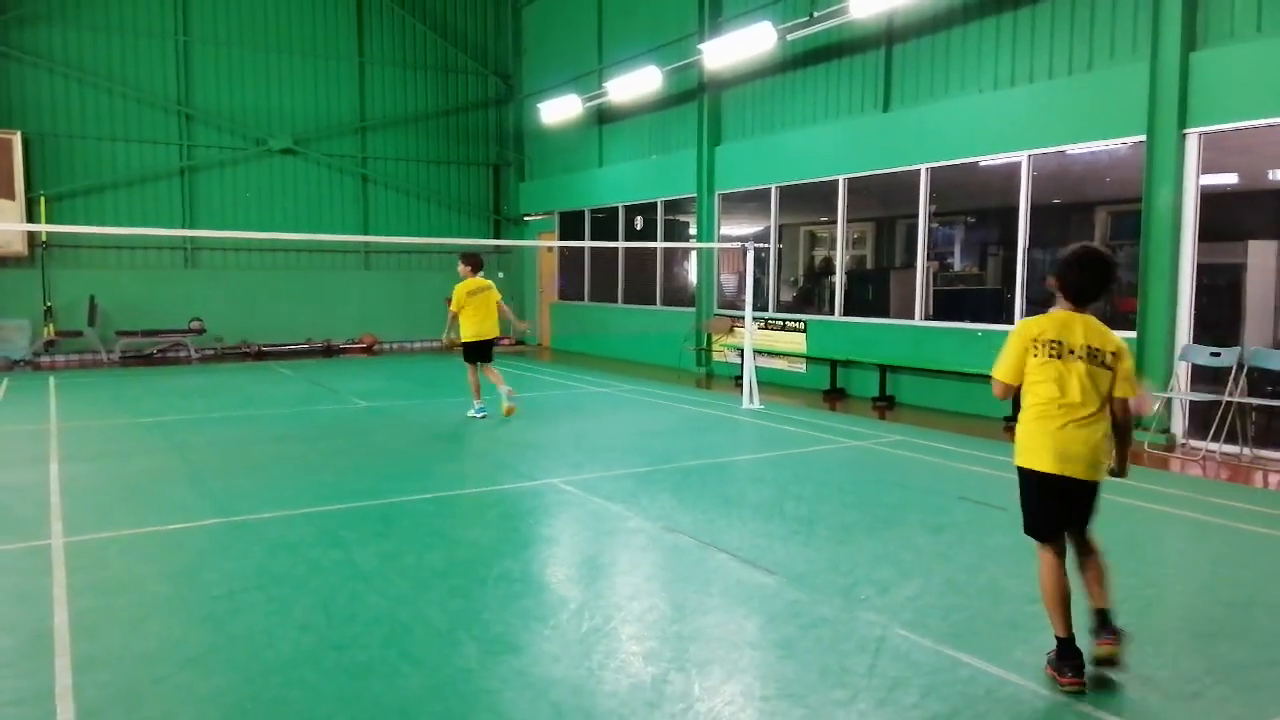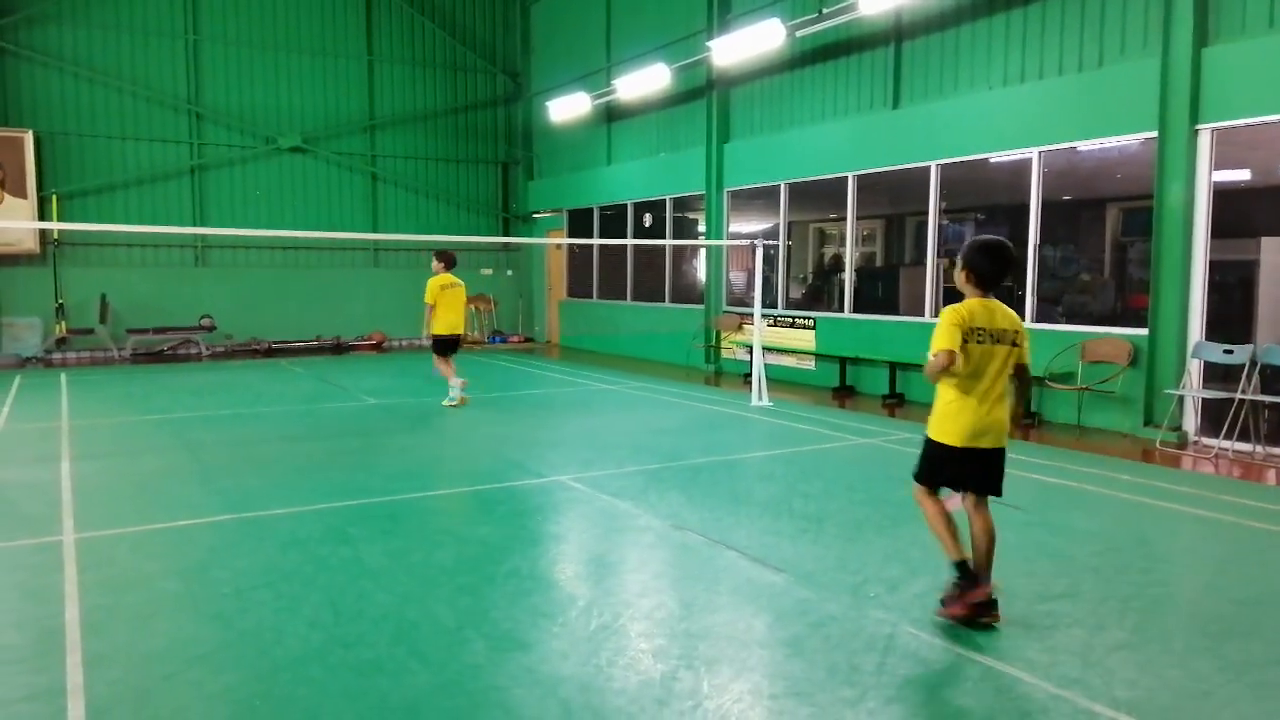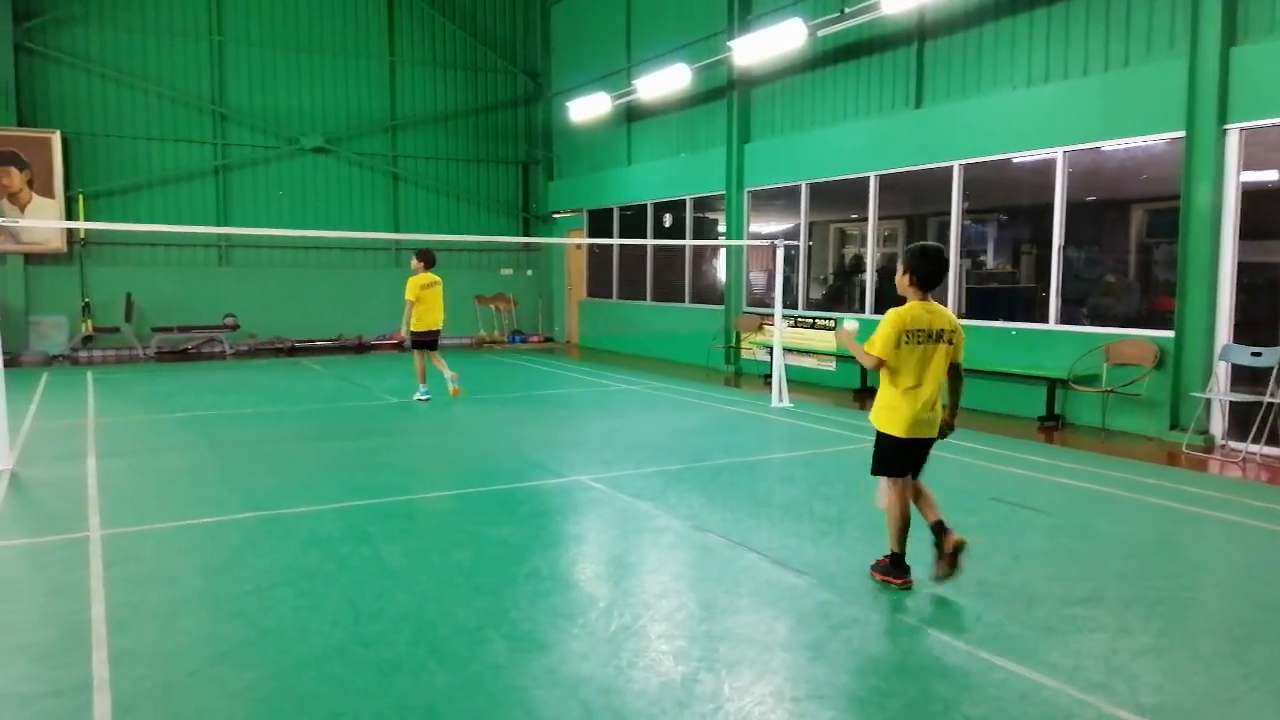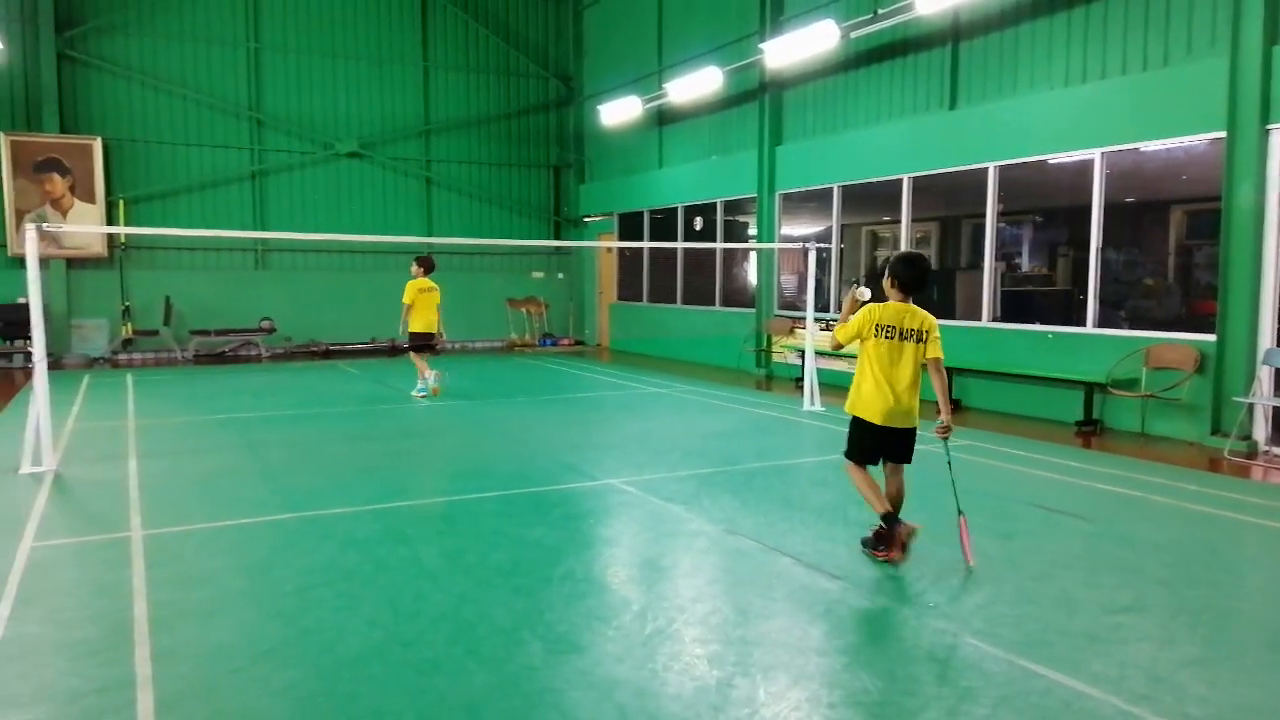
dt=0.5s
person 1, frame 1
left shoulder: (1030, 331)
right shoulder: (1114, 344)
left elbow: (1001, 391)
right elbow: (1122, 412)
left wrist: (1025, 376)
right wrist: (1122, 456)
left hip: (1040, 453)
right hip: (1087, 458)
left knee: (1049, 549)
right knee: (1080, 540)
left ankle: (1067, 656)
right ankle: (1104, 627)
person 1, frame 2
left shoulder: (955, 315)
right shoulder: (1012, 321)
left elbow: (944, 362)
right elbow: (1023, 379)
left wrist: (930, 370)
right wrist: (1007, 415)
left hip: (952, 428)
right hip: (993, 432)
left knee: (925, 494)
right knee: (977, 504)
left ankle: (967, 575)
right ankle: (980, 594)
person 1, frame 3
left shoulder: (898, 318)
right shoulder: (950, 322)
left elbow: (873, 361)
right elbow: (955, 373)
left wrist: (849, 341)
right wrist: (951, 413)
left hip: (896, 418)
right hip: (929, 420)
left knee: (896, 486)
right knee: (911, 481)
left ankle: (897, 564)
right ankle: (944, 536)
person 1, frame 4
left shoulder: (870, 313)
right shoulder: (927, 322)
left elbow: (835, 343)
right elbow: (936, 368)
left wrist: (846, 311)
right wrist: (945, 412)
left hip: (870, 409)
right hip: (905, 413)
left knee: (856, 467)
right knee: (894, 470)
left ankle: (894, 526)
right ankle: (885, 537)
